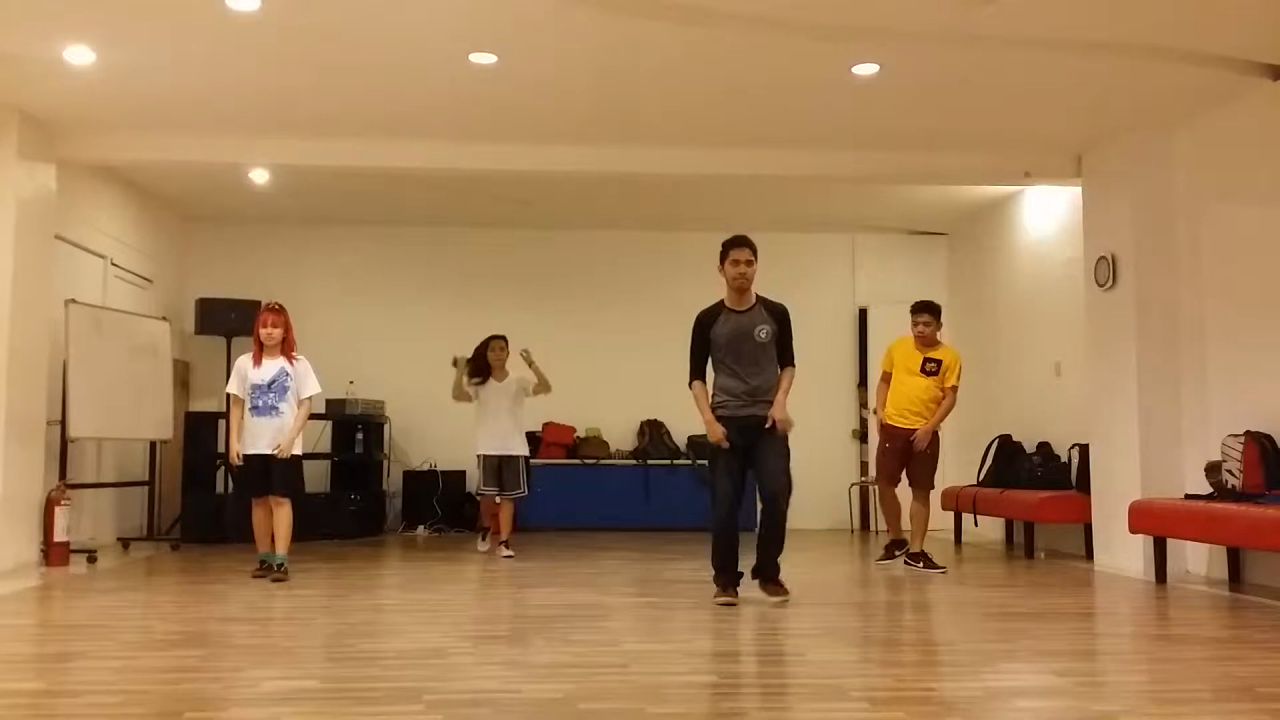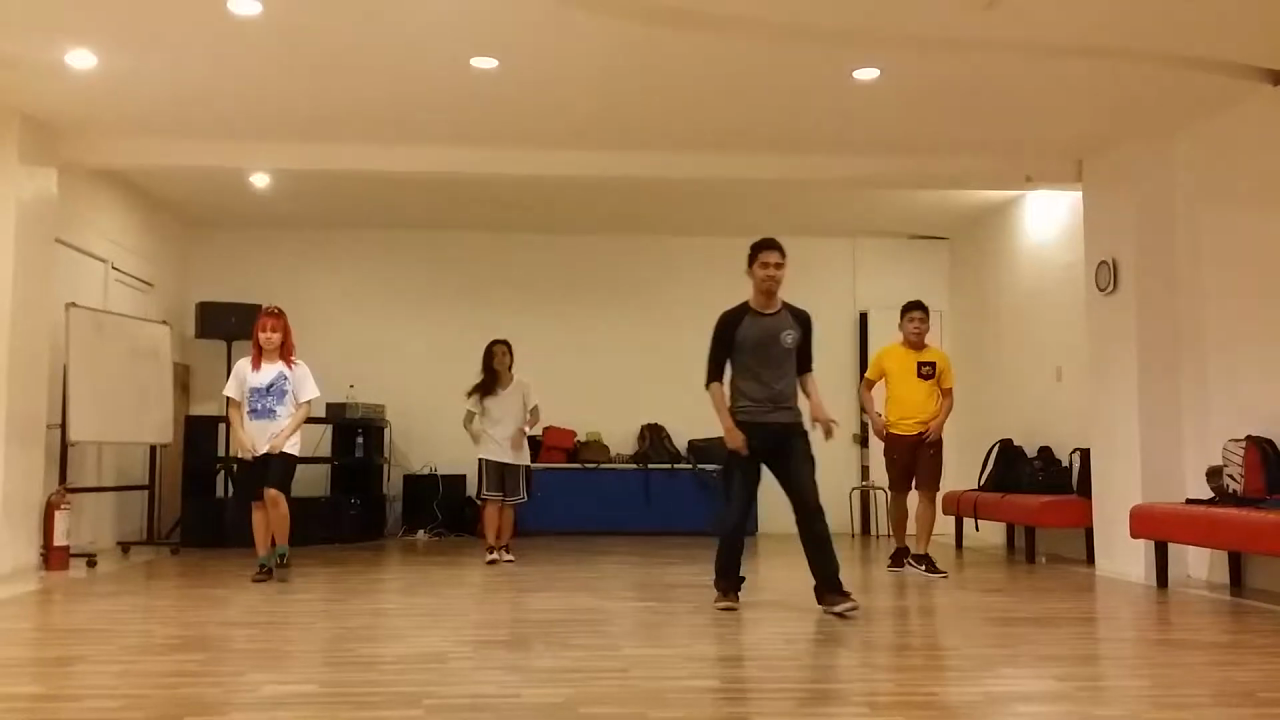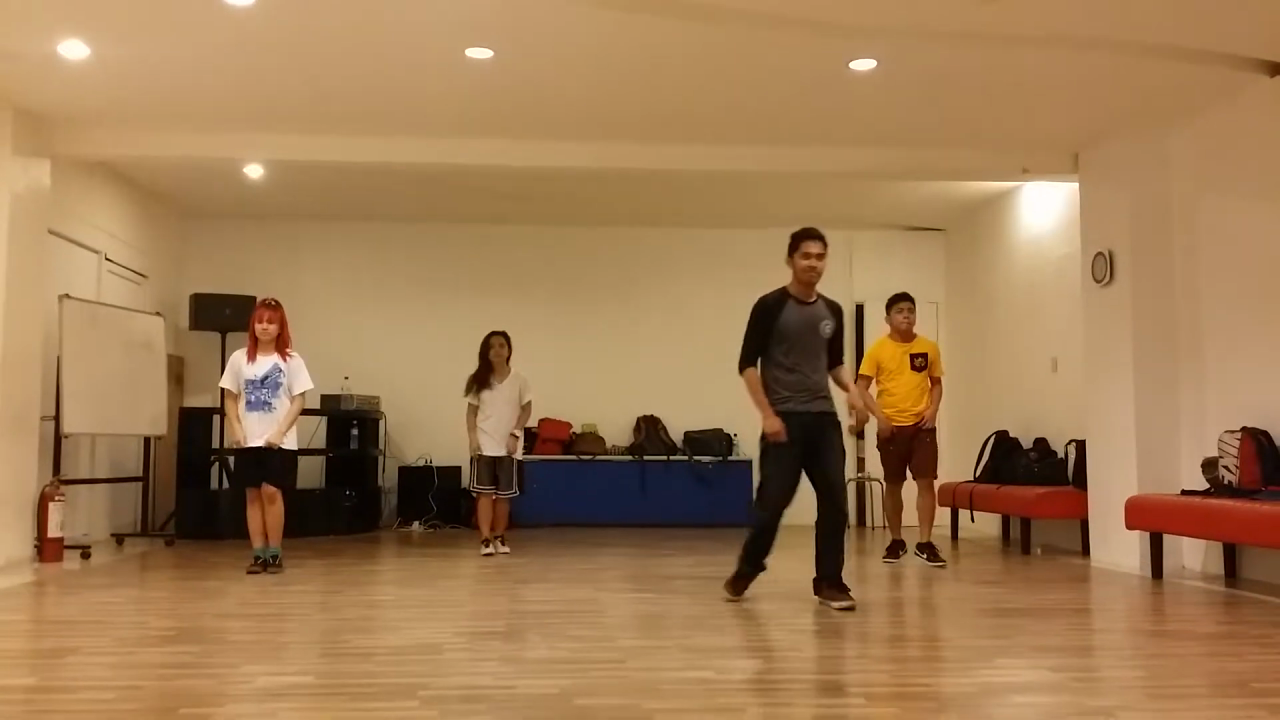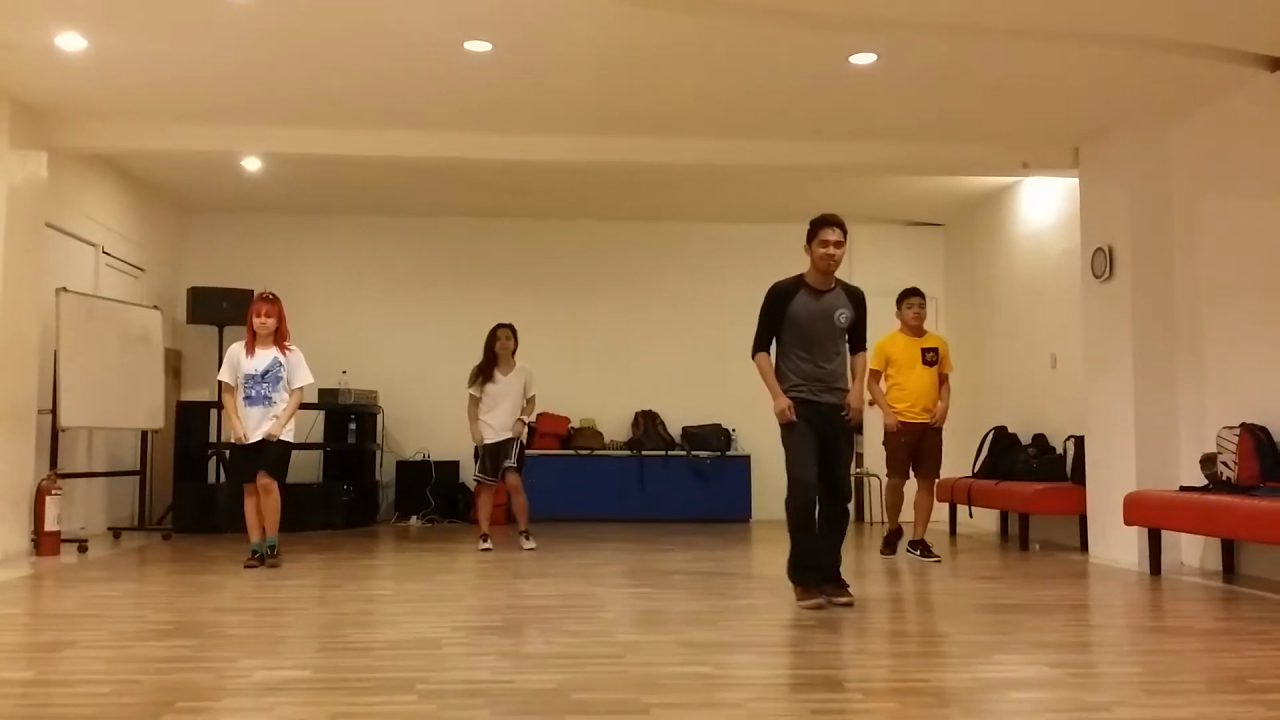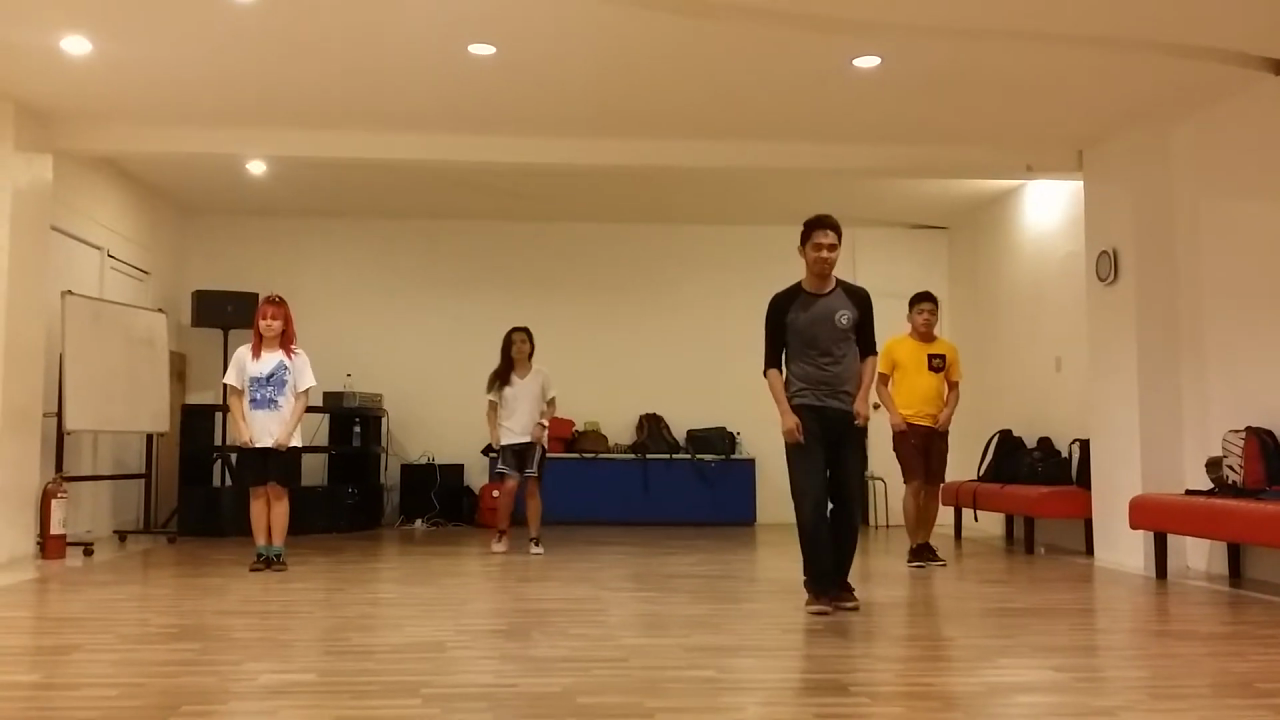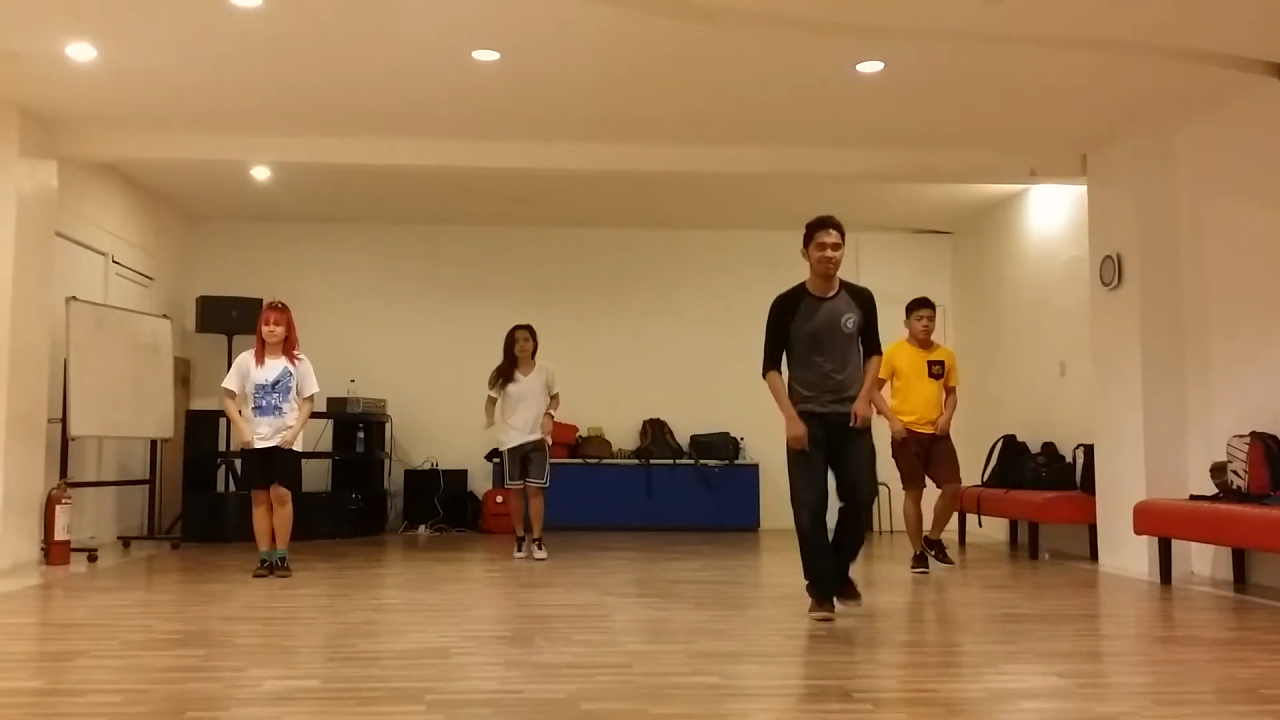
dt=0.3s
person 1, frame 1
left shoulder: (775, 314)
right shoulder: (708, 320)
left elbow: (787, 365)
right elbow: (696, 377)
left wrist: (780, 402)
right wrist: (709, 419)
left hip: (767, 421)
right hip: (727, 423)
left knee: (777, 493)
right knee: (725, 503)
left ankle: (768, 573)
right ankle: (726, 580)
person 1, frame 2
left shoulder: (799, 320)
right shoulder: (732, 321)
right elbow: (714, 379)
left wrist: (815, 403)
right wrist: (728, 426)
left hip: (789, 428)
right hip: (747, 429)
left knee: (809, 505)
right knee: (737, 510)
left ankle: (829, 588)
right ankle: (727, 585)
person 1, frame 3
left shoulder: (832, 311)
right shoulder: (770, 306)
right elbow: (747, 364)
left wrist: (851, 390)
right wrist: (767, 413)
left hip: (823, 417)
right hip: (783, 417)
left knee: (835, 499)
right knee: (774, 497)
left ankle: (830, 582)
right ankle: (745, 570)
person 1, frame 4
left shoulder: (853, 298)
right shoulder: (783, 293)
right elbow: (760, 349)
left wrist: (857, 388)
right wrist: (777, 394)
left hip: (839, 407)
right hip: (798, 404)
left knee: (838, 493)
right knee: (804, 486)
left ankle: (830, 576)
right ankle: (806, 578)
person 1, frame 5
left shoulder: (857, 299)
right shoulder: (784, 304)
left elbow: (868, 352)
right elbow: (772, 364)
left wrist: (863, 396)
right wrist: (784, 411)
left hip: (847, 414)
right hip: (805, 413)
left knee: (848, 501)
right knee: (811, 501)
left ankle: (839, 581)
right ankle: (818, 586)
person 1, frame 6
left shoulder: (861, 299)
right shoulder: (788, 304)
left elbow: (873, 352)
right elbow: (771, 367)
left wrist: (866, 396)
right wrist: (789, 416)
left hip: (851, 417)
right hip: (808, 419)
left knee: (861, 498)
right knee: (810, 507)
left ankle: (838, 572)
right ankle: (821, 590)
person 2, frame 1
left shoulder: (297, 364)
right shoulder: (244, 363)
left elbow: (305, 404)
right elbow: (236, 405)
left wrist: (290, 438)
right wrist: (233, 441)
left hip: (284, 446)
right hip: (253, 445)
left knee: (280, 498)
right knee: (259, 500)
left ankle: (281, 561)
right ankle: (264, 559)
person 2, frame 2
left shoulder: (296, 368)
right shoulder: (243, 367)
left elbow: (304, 407)
right elbow: (234, 407)
left wrist: (283, 437)
right wrist: (241, 437)
left hip: (283, 446)
right hip: (252, 449)
left knee: (274, 495)
right knee: (258, 503)
left ankle: (282, 553)
right ankle: (263, 562)
person 2, frame 3
left shoulder: (291, 360)
right shoulder: (239, 358)
left elbow: (298, 400)
right elbow: (230, 399)
left wrist: (280, 432)
right wrist: (235, 430)
left hip: (279, 441)
right hip: (247, 440)
left knee: (271, 492)
right knee: (253, 494)
left ankle: (275, 552)
right ankle: (258, 554)
person 2, frame 4
left shoulder: (290, 354)
right shoulder: (237, 351)
left elbow: (296, 393)
right elbow: (227, 392)
left wrist: (279, 424)
right wrist: (235, 425)
left hip: (277, 433)
right hip: (246, 434)
left knee: (267, 483)
right knee: (250, 488)
left ankle: (272, 545)
right ankle: (256, 548)
person 2, frame 5
left shoulder: (295, 356)
right shoulder: (244, 354)
left elbow: (302, 398)
right elbow: (234, 396)
left wrist: (288, 432)
right wrist: (242, 429)
left hip: (283, 439)
right hip: (253, 439)
left knee: (278, 491)
right knee: (257, 492)
left ankle: (278, 552)
right ankle: (261, 552)
person 2, frame 6
left shoulder: (299, 363)
right shoulder: (246, 360)
left elbow: (307, 401)
right elbow: (228, 398)
left wrist: (295, 431)
right wrist: (242, 428)
left hip: (285, 441)
right hip: (255, 441)
left knee: (281, 495)
right knee: (259, 498)
left ankle: (282, 556)
right ankle: (265, 558)
person 3, frame 1
left shoulder: (949, 356)
right shoulder: (897, 348)
left elbow: (950, 397)
right elbow: (884, 381)
left wrist: (929, 428)
right wrist: (879, 410)
left hip: (924, 432)
right hip: (893, 427)
left knee: (921, 491)
right knee: (885, 484)
left ankle: (916, 552)
right ankle: (896, 540)
person 3, frame 2
left shoulder: (939, 358)
right shoulder: (886, 355)
left elbow: (947, 395)
right elbow: (865, 388)
left wrist: (940, 421)
right wrist: (874, 417)
left hip: (928, 434)
right hip: (896, 435)
left knee: (928, 493)
right knee: (898, 494)
left ankle: (922, 556)
right ankle: (901, 549)
person 3, frame 3
left shoulder: (929, 347)
right shoulder: (877, 349)
left elbow: (936, 383)
right elbow: (861, 387)
left wrist: (933, 409)
right wrist: (879, 416)
left hip: (922, 425)
right hip: (892, 427)
left knee: (926, 482)
right knee: (893, 485)
left ankle: (925, 543)
right ankle: (896, 541)
person 3, frame 4
left shoulder: (938, 344)
right shoulder: (887, 344)
left elbow: (944, 381)
right elbow: (873, 382)
left wrist: (944, 405)
right wrist: (887, 411)
left hip: (930, 423)
right hip: (900, 422)
left knee: (926, 482)
right knee: (896, 479)
left ankle: (918, 540)
right ankle: (893, 529)
person 3, frame 5
left shoulder: (947, 350)
right shoulder: (894, 347)
left elbow: (953, 388)
right elbow: (881, 384)
left wrist: (949, 411)
right wrist: (893, 413)
left hip: (936, 427)
right hip: (907, 425)
left knee: (933, 488)
right knee: (915, 485)
left ankle: (924, 543)
right ankle: (914, 547)
person 3, frame 6
left shoulder: (946, 355)
right shoulder: (894, 353)
left elbow: (950, 392)
right elbow: (874, 391)
left wrist: (948, 415)
right wrist: (891, 420)
left hip: (937, 433)
right hip: (907, 433)
left knee: (952, 488)
right knee: (914, 492)
left ankle: (933, 539)
right ankle: (918, 552)
person 4, frame 1
left shoulder: (519, 382)
right shoulder: (478, 384)
left elbow: (546, 387)
right elbow: (457, 395)
left wrist: (531, 363)
right wrist: (461, 368)
left hip: (514, 447)
right hip: (488, 447)
left knee: (508, 496)
right knee: (488, 494)
left ankle: (504, 542)
right ankle: (486, 527)
person 4, frame 2
left shoulder: (522, 386)
right shoulder: (482, 390)
left elbow: (535, 415)
right elbow: (469, 417)
left wrist: (523, 430)
right wrist: (471, 429)
left hip: (515, 453)
right hip: (490, 452)
left knee: (509, 501)
right knee: (491, 499)
left ankle: (504, 546)
right ankle: (491, 547)
person 4, frame 3
left shoulder: (519, 380)
right shoulder: (478, 380)
left elbow: (526, 410)
right elbow: (471, 412)
left wrist: (515, 434)
right wrist: (472, 437)
left hip: (508, 446)
right hip: (483, 445)
left knee: (504, 495)
right knee: (485, 492)
left ankle: (499, 536)
right ankle: (486, 539)
person 4, frame 4
left shoulder: (524, 372)
right shoulder: (482, 372)
left elbow: (531, 402)
right elbow: (473, 403)
left wrist: (522, 420)
right wrist: (474, 428)
left hip: (512, 435)
right hip: (487, 436)
left knee: (513, 481)
right knee: (486, 486)
left ankle: (524, 532)
right ankle: (484, 535)
person 4, frame 5
left shoulder: (541, 375)
right shoulder: (500, 376)
left elbow: (551, 405)
right elbow: (492, 408)
left wrist: (542, 424)
right wrist: (493, 431)
left hip: (533, 439)
right hip: (508, 439)
left knee: (532, 488)
right knee: (509, 486)
left ankle: (534, 538)
right ankle: (501, 533)
person 4, frame 6
left shoulder: (545, 371)
right shoulder: (503, 374)
left elbow: (555, 398)
right elbow: (491, 400)
left wrist: (549, 414)
right wrist: (490, 418)
left hip: (537, 438)
right hip: (510, 440)
left knee: (535, 489)
right knee: (515, 491)
left ankle: (537, 540)
right ankle: (520, 538)
